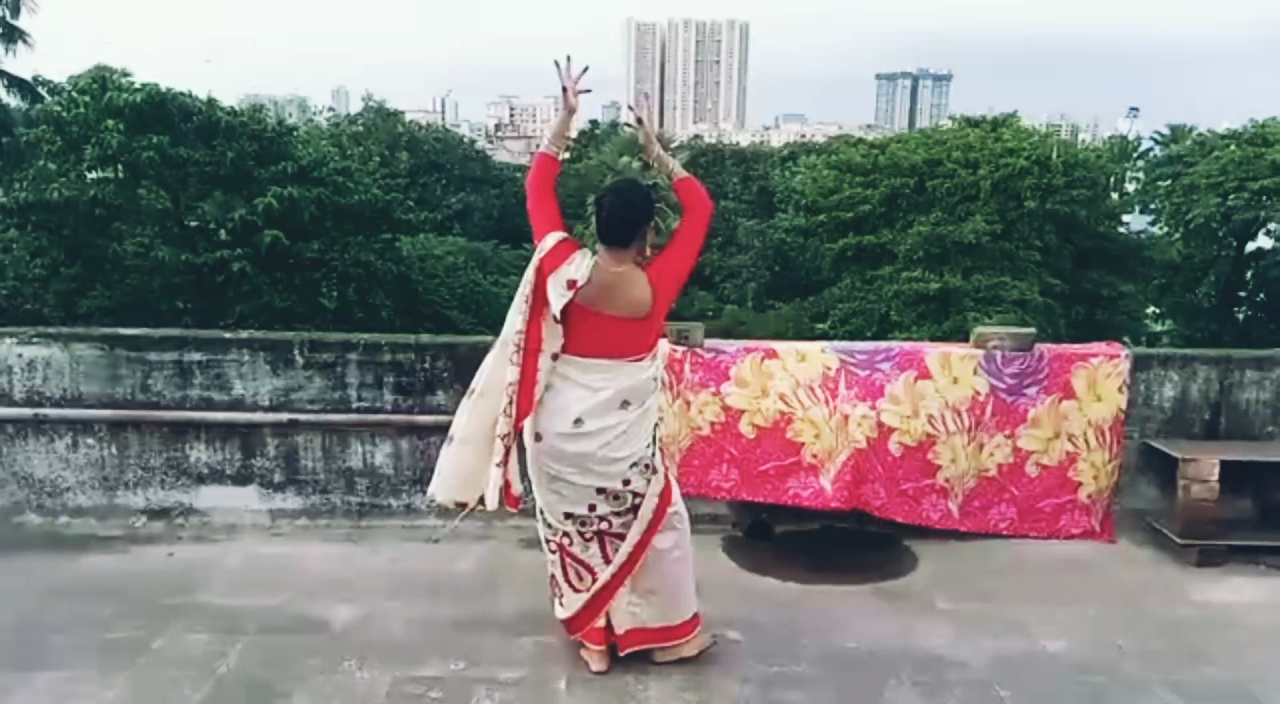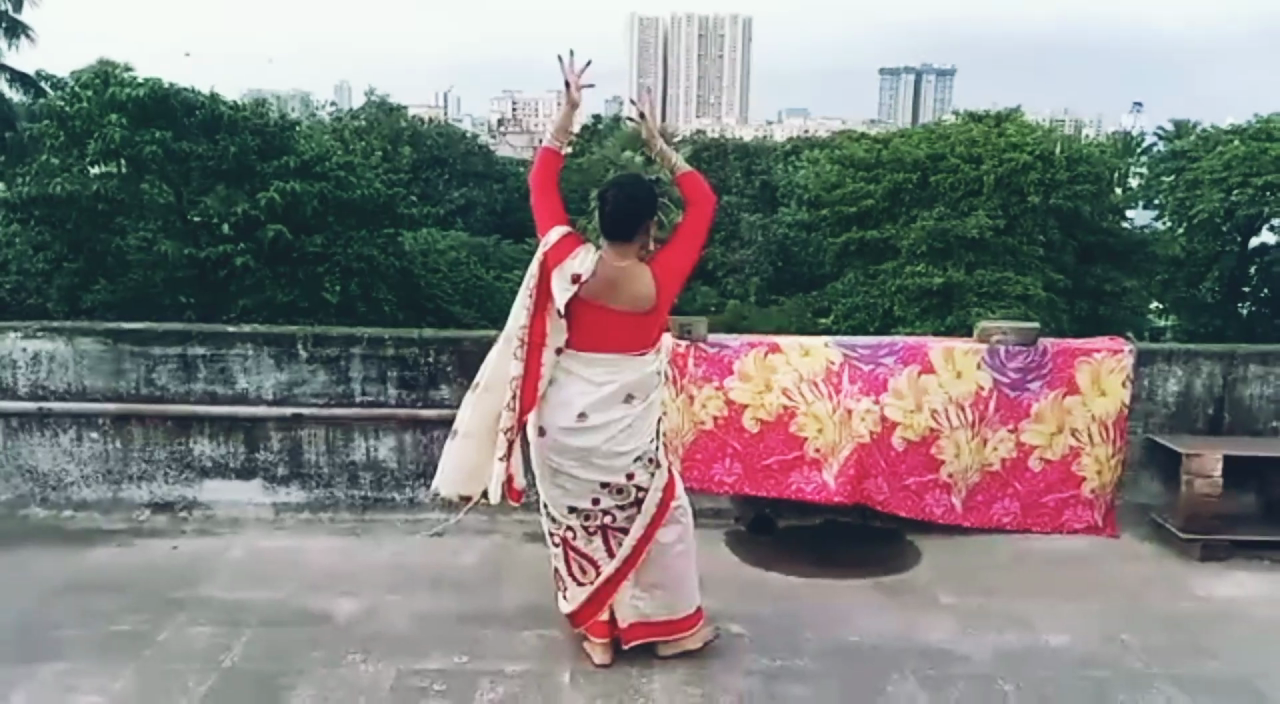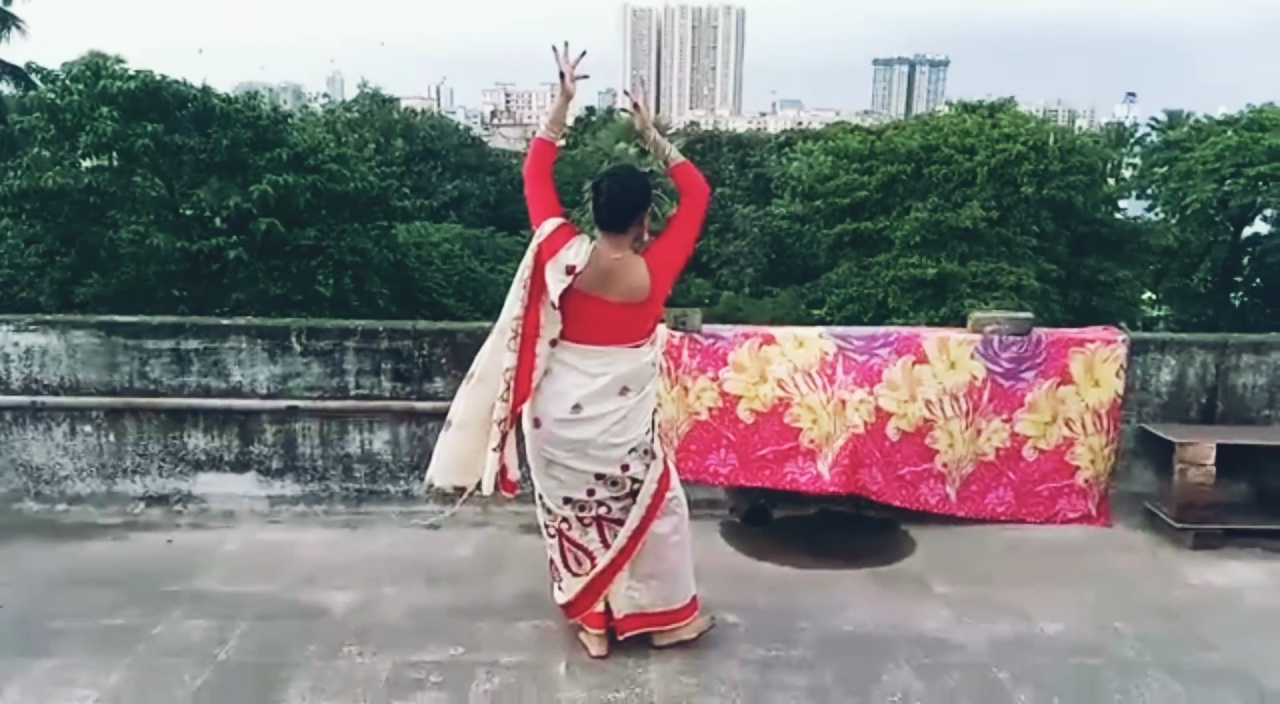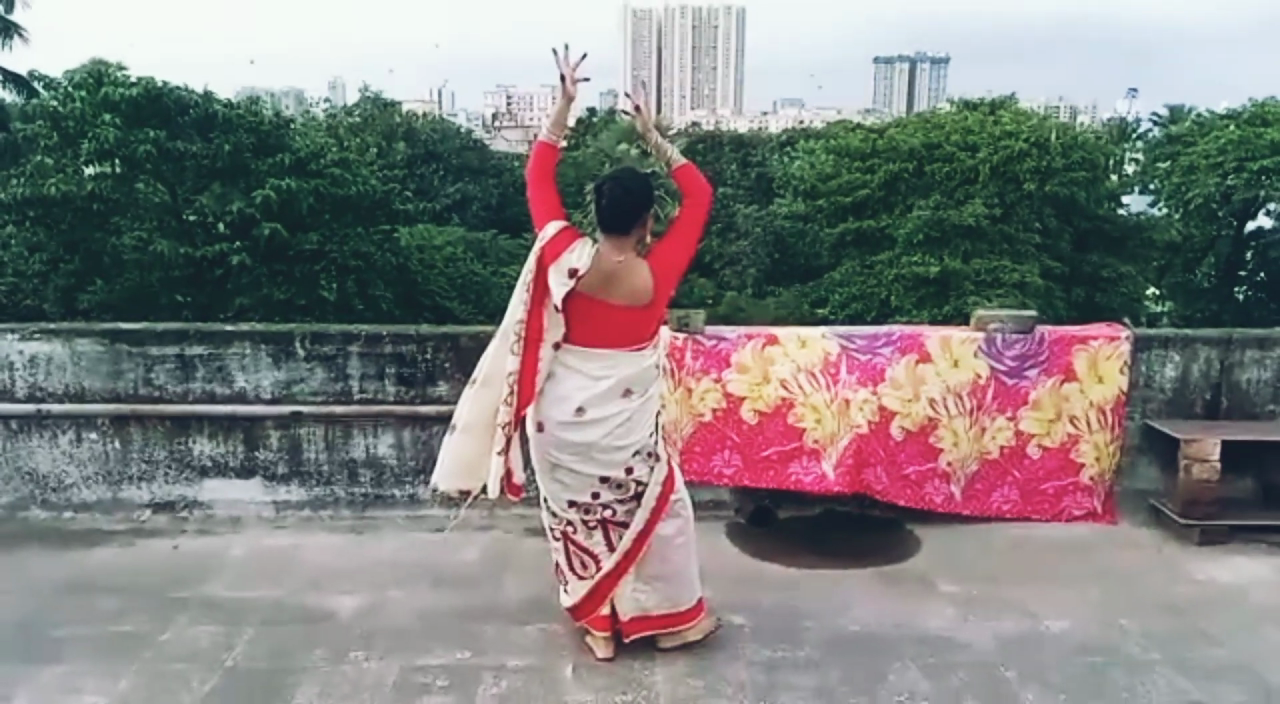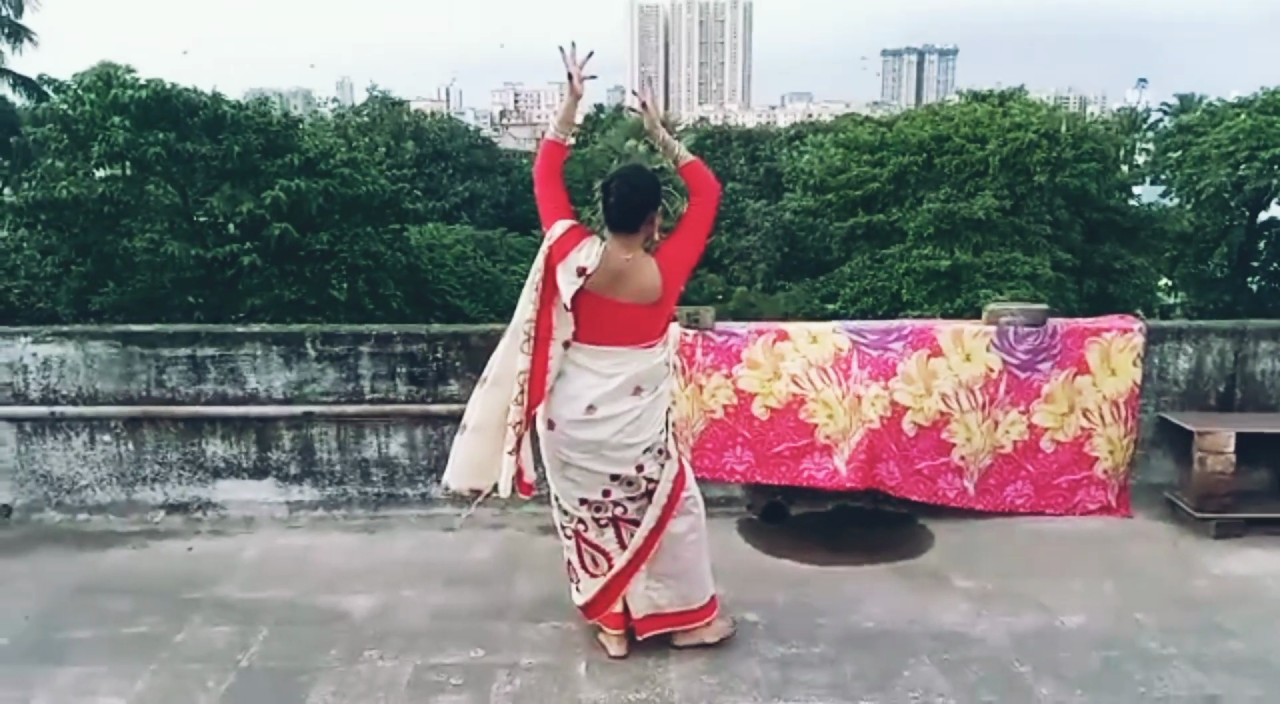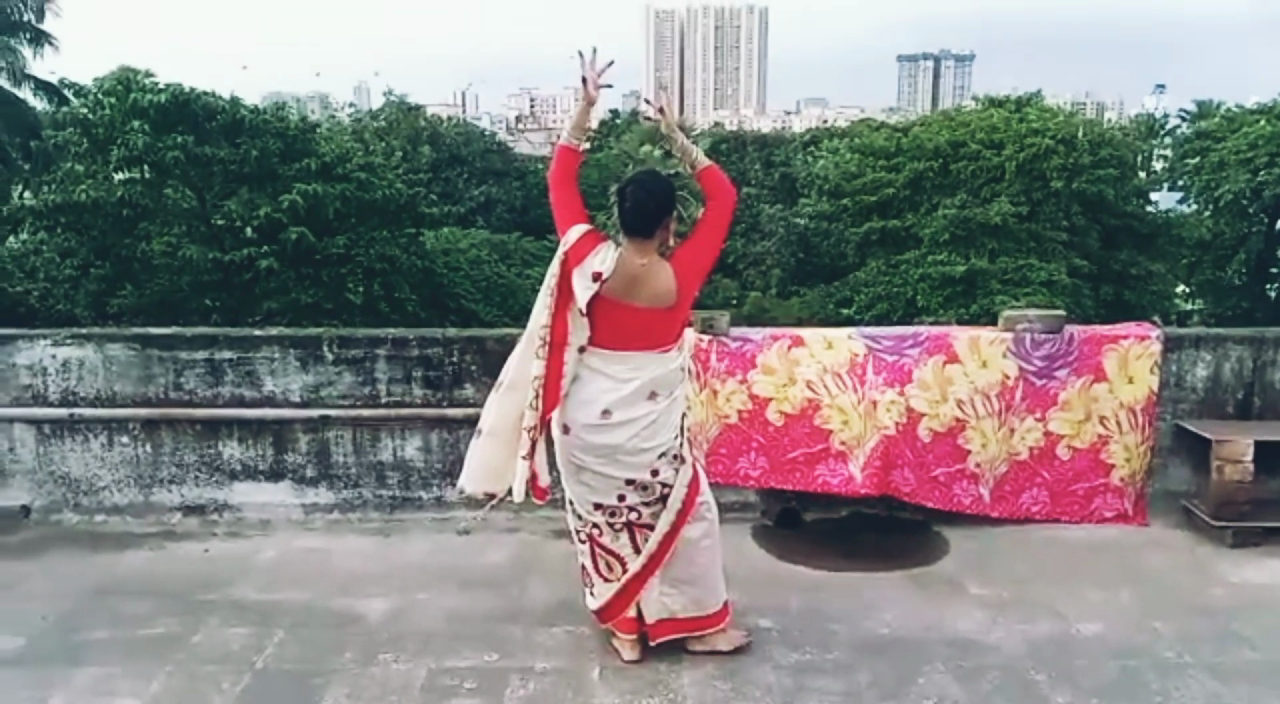
dt=0.3s
person 1, frame 1
left shoulder: (565, 271)
right shoulder: (655, 287)
left elbow: (538, 187)
right elbow: (699, 207)
left wrist: (565, 116)
right wrist: (654, 148)
left hip: (558, 433)
right hip: (623, 441)
left knee: (573, 532)
right knee: (658, 525)
left ankle: (593, 639)
right ankle: (668, 632)
person 1, frame 2
left shoulder: (569, 265)
right shoulder: (659, 281)
left elbow: (541, 183)
right elbow: (703, 201)
left wrist: (569, 111)
right wrist: (657, 142)
left hip: (563, 428)
right hip: (627, 434)
left knee: (577, 525)
right knee: (661, 518)
left ankle: (596, 631)
right ankle: (671, 624)
person 1, frame 3
left shoulder: (564, 256)
right shoulder: (654, 272)
left elbow: (536, 173)
right elbow: (697, 193)
left wrist: (564, 100)
right wrist: (650, 133)
left hip: (557, 419)
right hip: (621, 426)
left knee: (571, 516)
right knee: (657, 509)
left ankle: (592, 622)
right ankle: (667, 616)
person 1, frame 4
left shoulder: (565, 259)
right shoulder: (657, 275)
left elbow: (538, 177)
right elbow: (699, 195)
left wrist: (564, 104)
right wrist: (652, 135)
left hip: (562, 422)
right hip: (625, 428)
left knee: (577, 522)
right knee: (661, 510)
left ankle: (599, 626)
right ankle: (674, 618)
person 1, frame 5
left shoulder: (574, 258)
right shoulder: (665, 273)
left elbow: (546, 176)
right elbow: (707, 192)
left wrist: (572, 102)
right wrist: (659, 133)
left hip: (572, 420)
right hip: (636, 424)
left knee: (588, 517)
right knee: (674, 509)
left ankle: (611, 624)
right ankle: (688, 617)
person 1, frame 6
left shoulder: (589, 262)
right shoulder: (680, 277)
left elbow: (560, 182)
right elbow: (723, 197)
left wrist: (586, 106)
right wrist: (675, 136)
left hip: (587, 425)
right hip: (651, 430)
left knee: (603, 523)
right knee: (687, 516)
left ankle: (624, 629)
right ankle: (702, 624)
